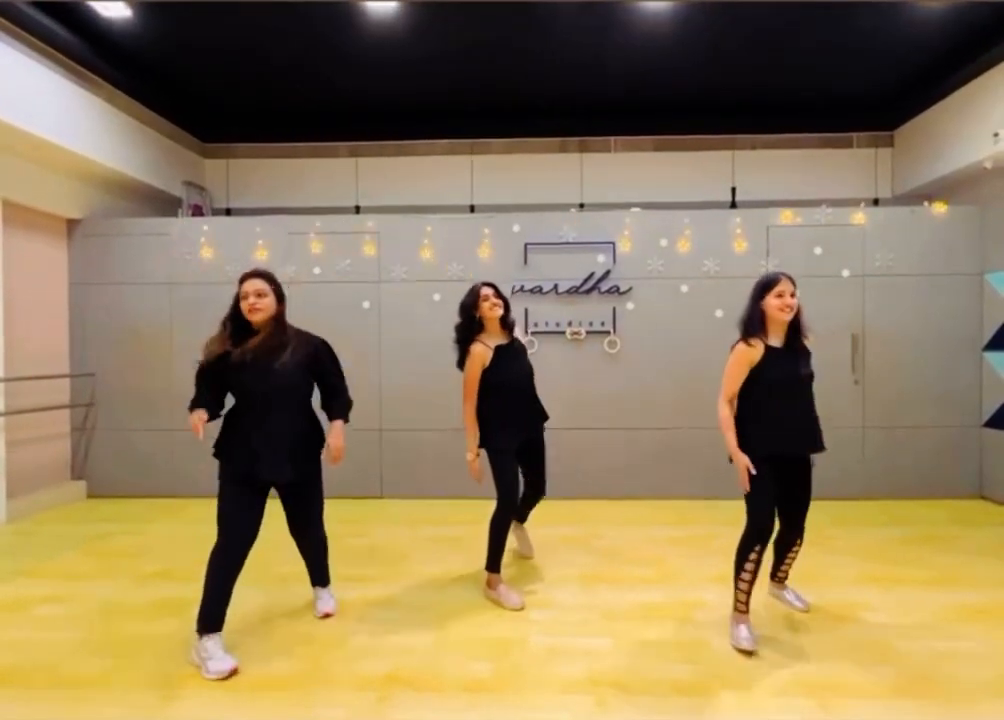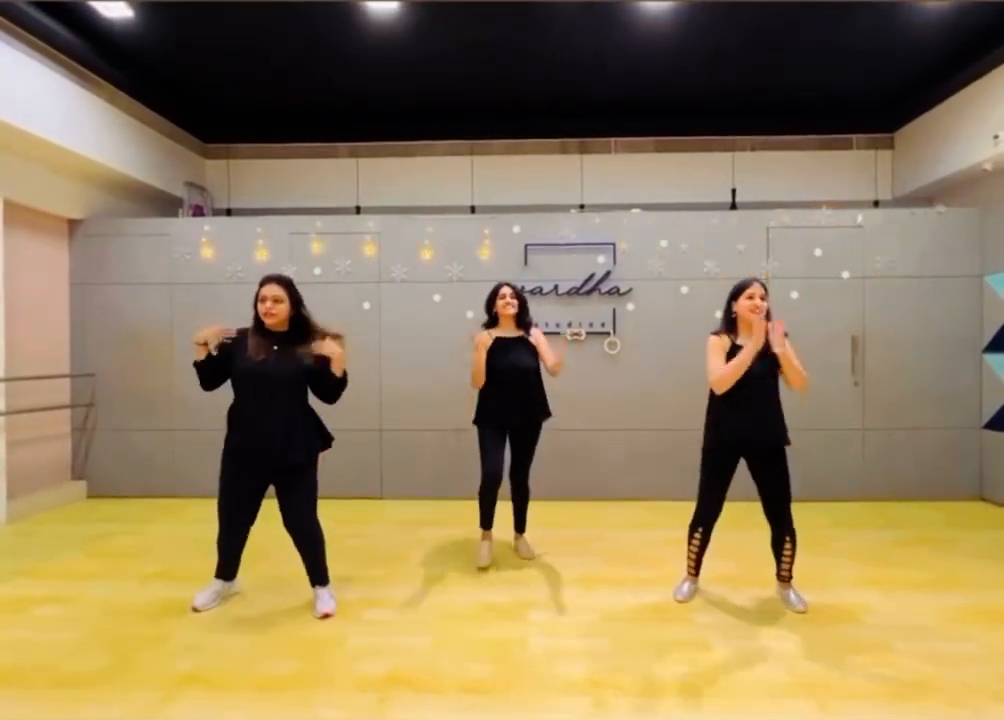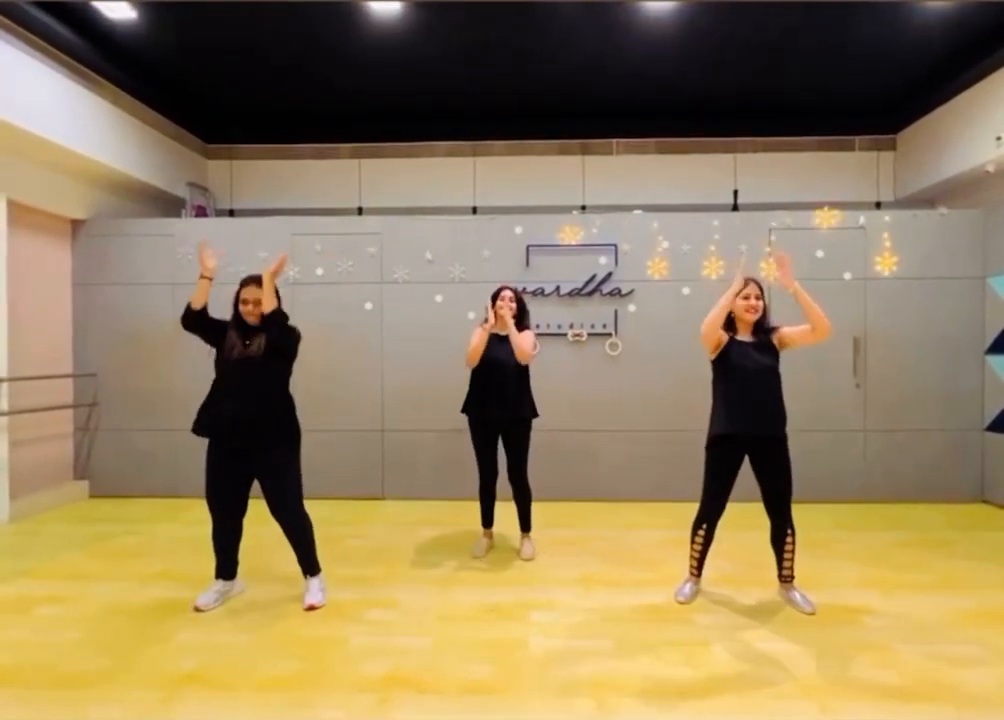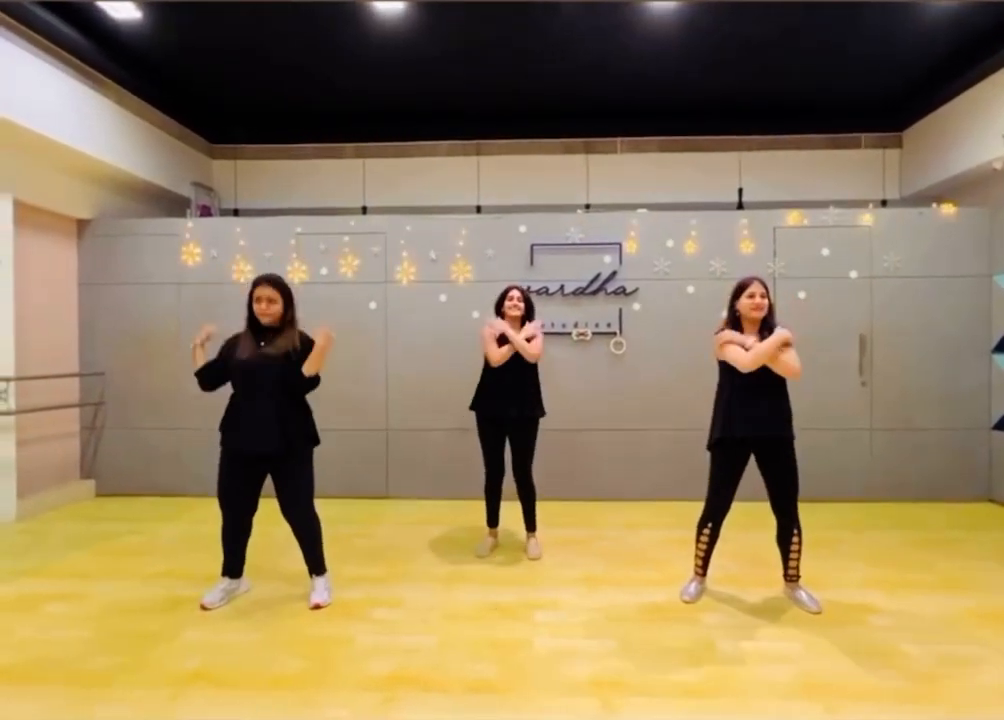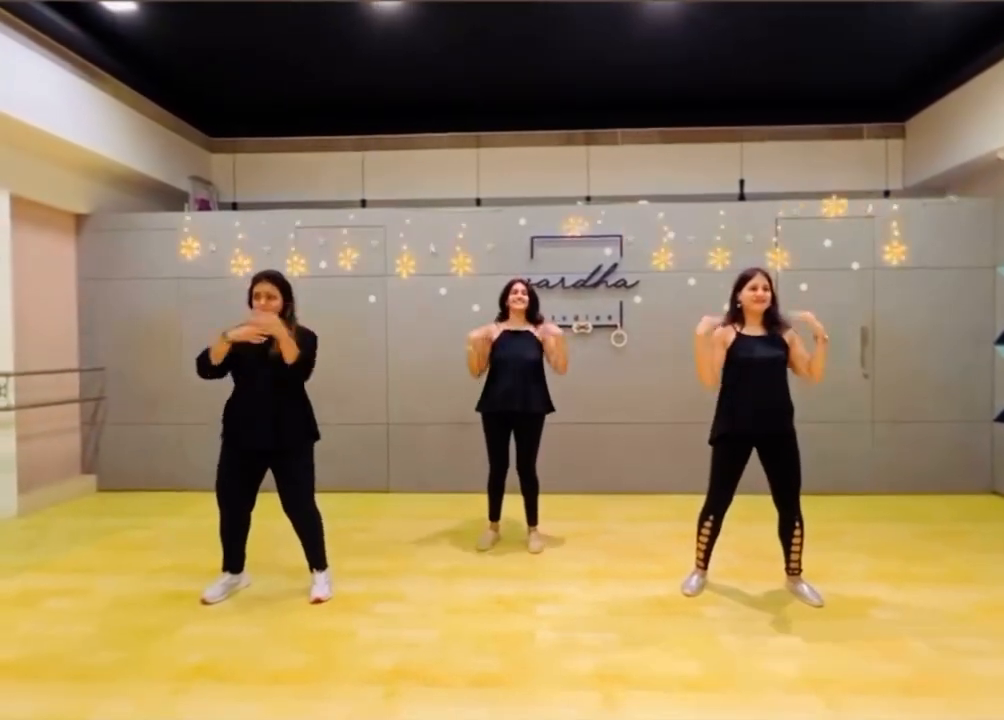
dt=0.4s
person 1, frame 1
left shoulder: (309, 346)
right shoulder: (227, 351)
left elbow: (335, 390)
right elbow: (208, 395)
left wrist: (336, 427)
right wrist: (200, 413)
left hip: (300, 455)
right hip: (243, 459)
left knee: (308, 530)
right knee: (232, 540)
left ankle: (322, 588)
right ankle: (207, 637)
person 1, frame 2
left shoulder: (311, 347)
right shoulder: (239, 343)
left elbow: (329, 392)
right elbow: (210, 379)
left wrist: (337, 361)
right wrist: (202, 348)
left hip: (295, 449)
right hip: (244, 447)
left knee: (301, 521)
right knee: (232, 518)
left ankle: (321, 588)
right ankle: (224, 581)
person 1, frame 3
left shoulder: (283, 336)
right shoulder: (225, 335)
left elbow: (272, 326)
right elbow: (192, 319)
left wrist: (269, 281)
right wrist: (206, 275)
left hip: (275, 441)
right hip: (227, 440)
left knee: (288, 510)
right knee: (224, 512)
left ankle: (314, 578)
right ankle: (226, 580)
person 1, frame 4
left shoulder: (299, 343)
right shoulder: (237, 344)
left elbow: (303, 384)
right elbow: (209, 381)
left wrist: (320, 353)
right wrist: (198, 348)
left hip: (289, 442)
right hip: (241, 441)
left knee: (299, 511)
right knee: (234, 511)
left ankle: (319, 578)
right ankle: (232, 579)
person 1, frame 5
left shoulder: (301, 337)
right shoulder: (239, 335)
left elbow: (299, 373)
right elbow: (207, 368)
left wrist: (281, 336)
right wrist: (229, 338)
left hip: (289, 437)
right hip: (242, 436)
left knee: (300, 505)
right knee: (231, 504)
left ankle: (320, 573)
right ankle: (233, 573)
person 2, frame 1
left shoulder: (800, 344)
right shoulder: (749, 347)
right elbow: (725, 401)
left wrist: (811, 441)
right wrist: (734, 451)
left hip: (796, 449)
right hip: (759, 450)
left knee: (794, 525)
right knee: (760, 525)
left ankle: (778, 582)
right ankle: (739, 616)
person 2, frame 2
left shoulder: (776, 344)
right shoulder: (719, 341)
left elbow: (801, 384)
right elbow: (719, 385)
left wrist: (781, 349)
right wrist: (752, 347)
left hip: (767, 441)
right hip: (723, 439)
left knee: (781, 516)
right knee: (707, 512)
left ankle: (785, 584)
right ankle: (691, 577)
person 2, frame 3
left shoulder: (774, 338)
right shoulder: (720, 340)
left elbow: (822, 330)
right elbow: (706, 331)
left wrist: (791, 285)
right wrist: (732, 287)
left hip: (770, 436)
right hip: (727, 435)
left knee: (781, 513)
right knee: (711, 509)
left ankle: (787, 584)
right ankle: (693, 577)
person 2, frame 4
left shoulder: (779, 339)
right shoulder: (725, 338)
left elbow: (793, 370)
right elbow: (746, 363)
left wrist: (752, 343)
right wrist: (777, 338)
left hip: (775, 434)
right hip: (732, 434)
left knee: (788, 511)
right knee: (716, 508)
left ankle: (792, 583)
right ankle: (698, 577)
person 2, frame 5
left shoulder: (784, 334)
right shoulder: (725, 333)
left elbow: (813, 375)
right elbow: (710, 381)
left wrist: (820, 336)
right wrist: (701, 339)
left hip: (778, 430)
right hip: (733, 430)
left knee: (790, 506)
right knee: (717, 502)
left ankle: (794, 577)
right ankle: (700, 570)
person 3, frame 1
left shoulder: (516, 336)
right shoulder: (478, 350)
right elbow: (469, 405)
right wrist: (472, 450)
left hip: (530, 424)
right hip: (499, 432)
left knee: (537, 489)
right knee: (508, 500)
left ankle: (518, 525)
right ankle: (493, 581)
person 3, frame 2
left shoulder: (534, 335)
right shoulder: (484, 337)
left elbow: (551, 369)
right elbow: (478, 382)
left wrist: (557, 363)
right wrist: (480, 353)
left hip: (528, 416)
right hip: (492, 417)
left knee: (520, 476)
right knee: (491, 475)
left ankle: (520, 536)
right ankle: (486, 536)
person 3, frame 3
left shoulder: (525, 334)
right shoulder: (480, 333)
left elbow: (524, 358)
right elbow: (471, 361)
left wrist: (508, 322)
right wrist: (489, 326)
left hip: (516, 413)
right hip: (482, 412)
left knee: (518, 474)
right knee: (487, 474)
left ankle: (526, 535)
right ankle: (487, 534)
person 3, frame 4
left shoulder: (534, 333)
right shoulder: (490, 330)
left elbow: (532, 355)
right elbow: (495, 358)
left wrist: (508, 330)
right wrist: (520, 334)
left hip: (525, 413)
right hip: (491, 412)
left knee: (523, 473)
right knee: (494, 473)
left ankle: (531, 535)
right ankle: (492, 533)
person 3, frame 5
left shoulder: (540, 331)
right shoulder: (493, 330)
left elbow: (561, 368)
right elbow: (476, 372)
left wrist: (559, 339)
right wrist: (472, 345)
left hip: (530, 409)
right hip: (496, 408)
left knee: (527, 468)
right knee: (497, 468)
left ankle: (533, 529)
right ankle: (493, 527)
